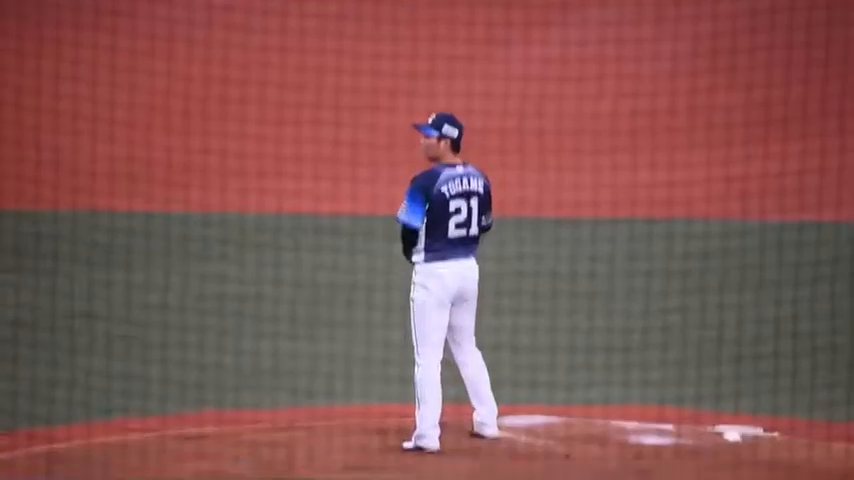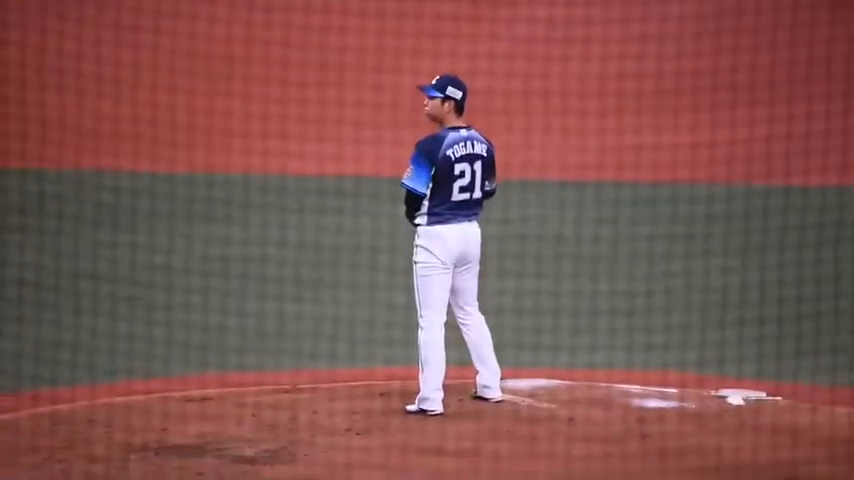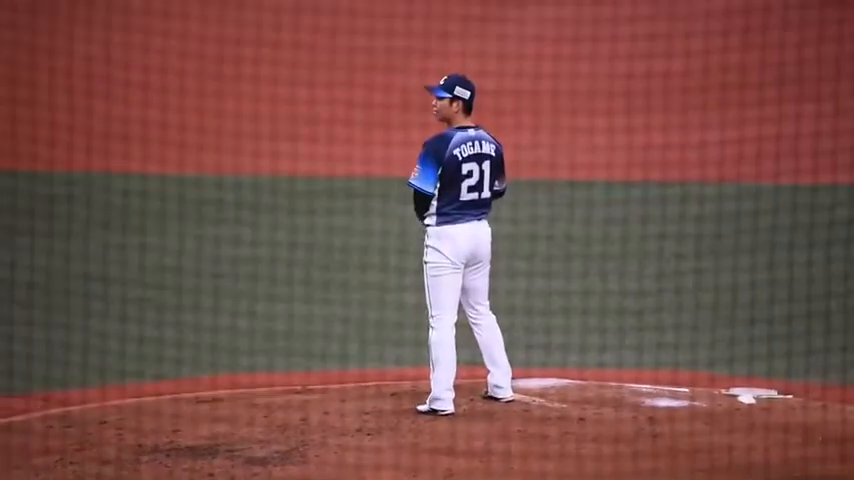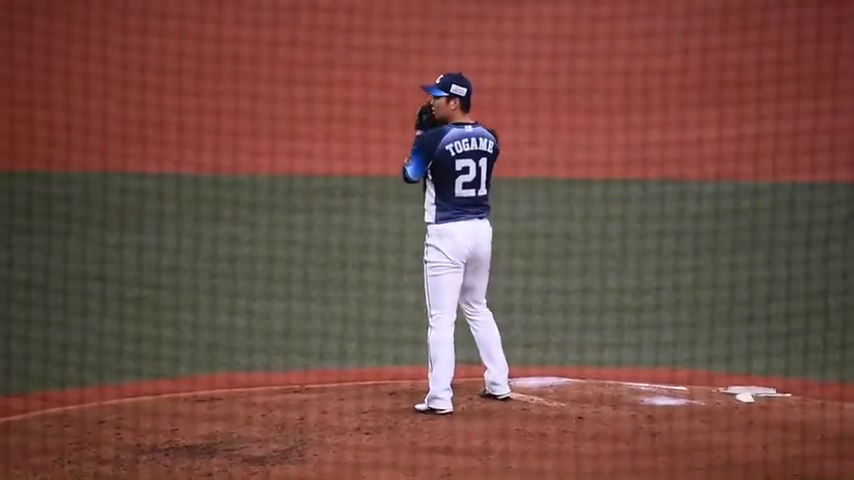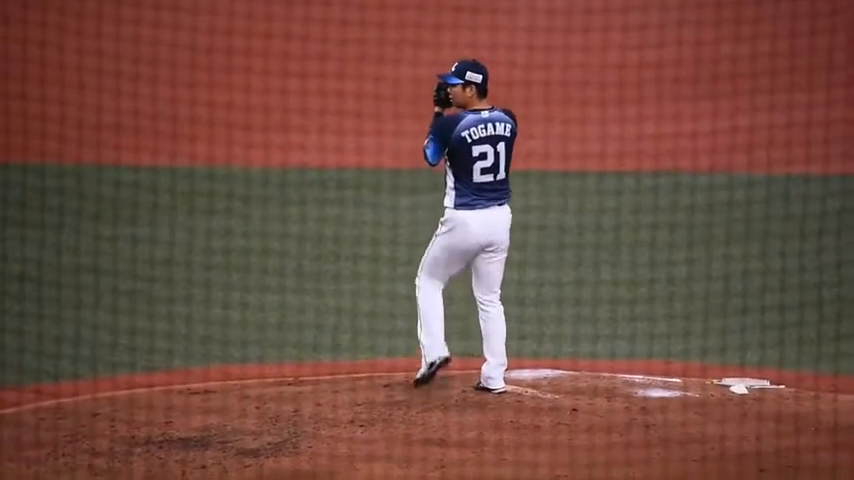
dt=0.4s
person 1, frame 1
left shoulder: (426, 181)
right shoulder: (480, 180)
left elbow: (408, 232)
right elbow: (485, 225)
left wrist: (413, 254)
left hip: (435, 272)
right hip: (468, 269)
left knee: (428, 356)
right knee: (466, 349)
left ankle: (427, 436)
right ankle: (487, 422)
person 1, frame 2
left shoulder: (431, 145)
right shoulder: (483, 144)
left elbow: (414, 196)
right elbow: (489, 191)
left wrist: (415, 217)
left hip: (436, 236)
right hip: (470, 233)
left knee: (431, 319)
right knee: (469, 312)
left ankle: (430, 399)
right ankle: (490, 386)
person 1, frame 3
left shoulder: (439, 145)
right shoulder: (492, 143)
left elbow: (421, 196)
right elbow: (499, 190)
left wrist: (428, 215)
left hip: (446, 237)
right hip: (480, 233)
left knee: (442, 320)
right knee: (481, 312)
left ankle: (442, 399)
right ankle: (501, 386)
person 1, frame 4
left shoulder: (433, 139)
right shoulder: (490, 138)
left elbow: (411, 176)
left hip: (447, 234)
right hip: (481, 231)
left knee: (441, 319)
right knee: (478, 309)
left ankle: (440, 398)
right ankle: (499, 383)
person 1, frame 5
left shoulder: (450, 124)
right shoulder: (508, 120)
left elbow: (430, 157)
left wrist: (438, 112)
right wrist: (451, 111)
left hip: (463, 221)
right hip: (499, 219)
left knee: (428, 282)
right knee: (490, 300)
left ankle: (434, 353)
right ankle: (494, 377)
